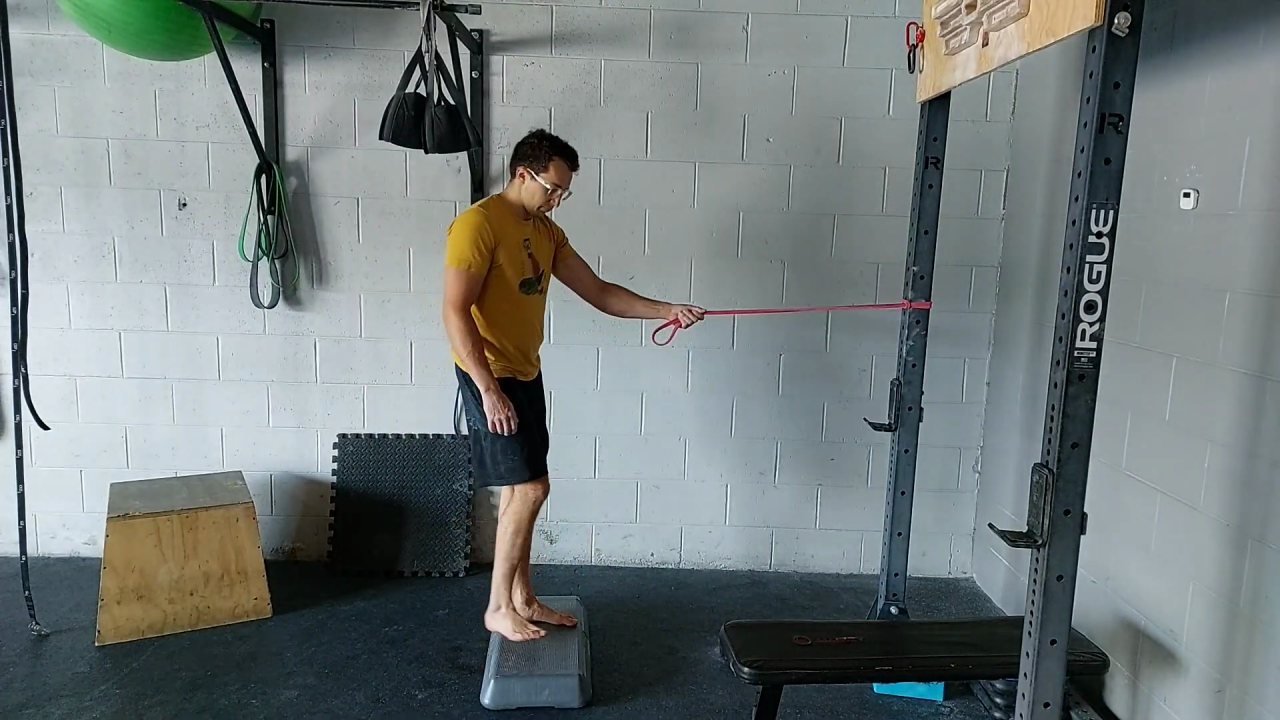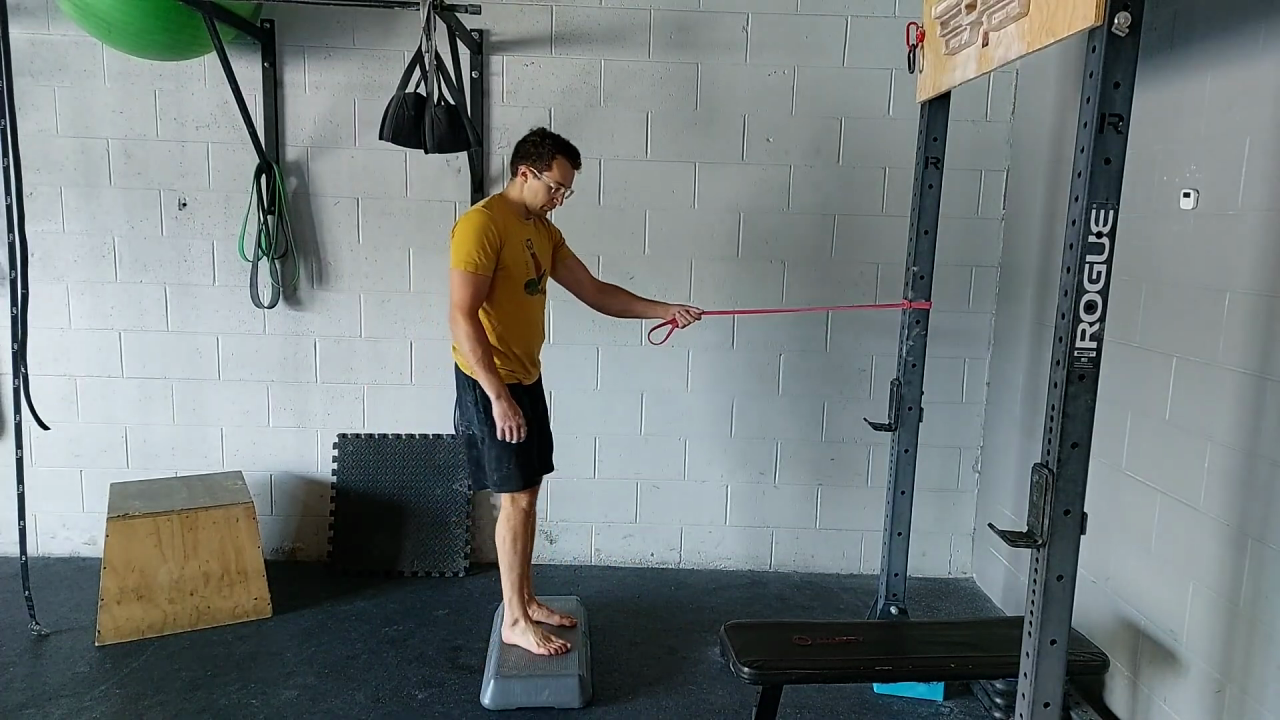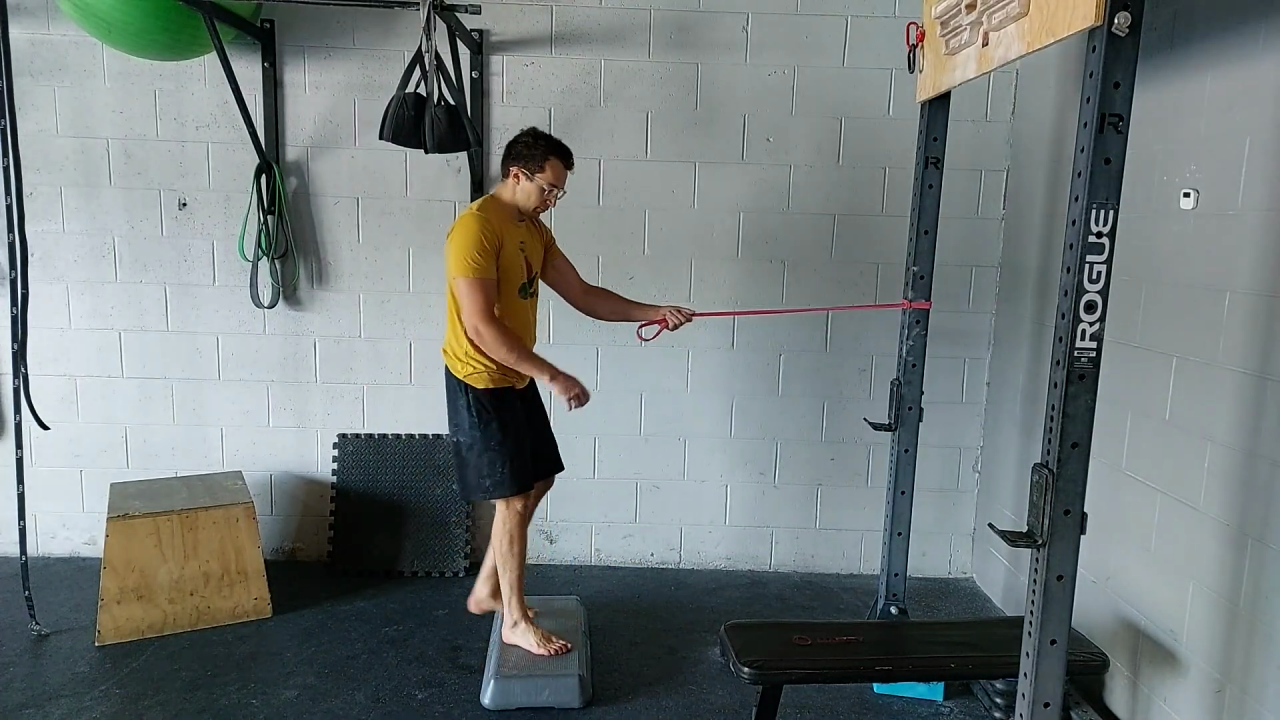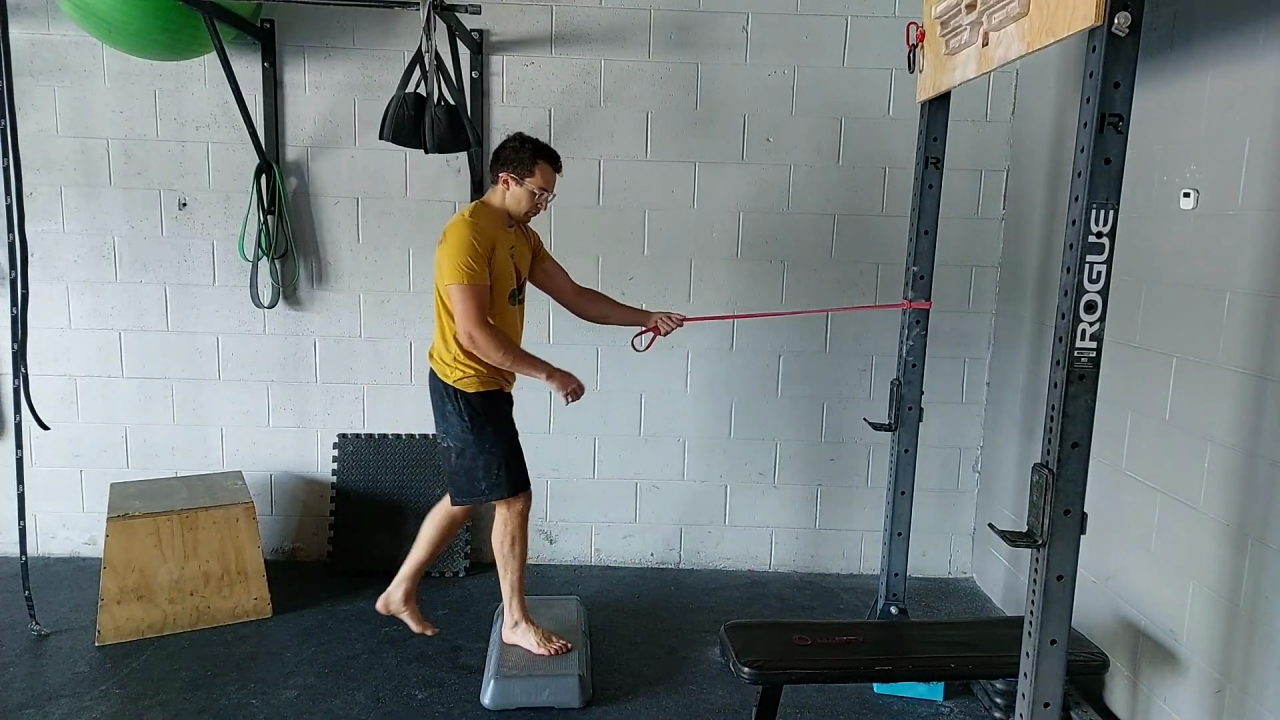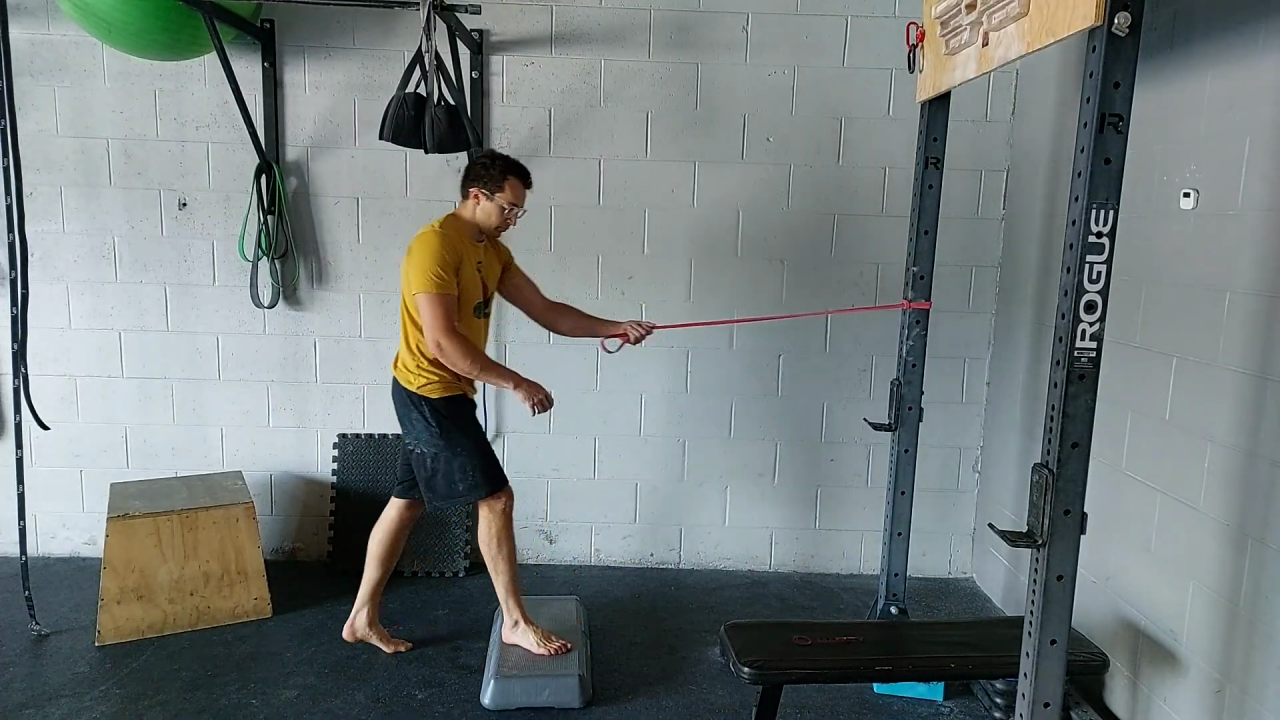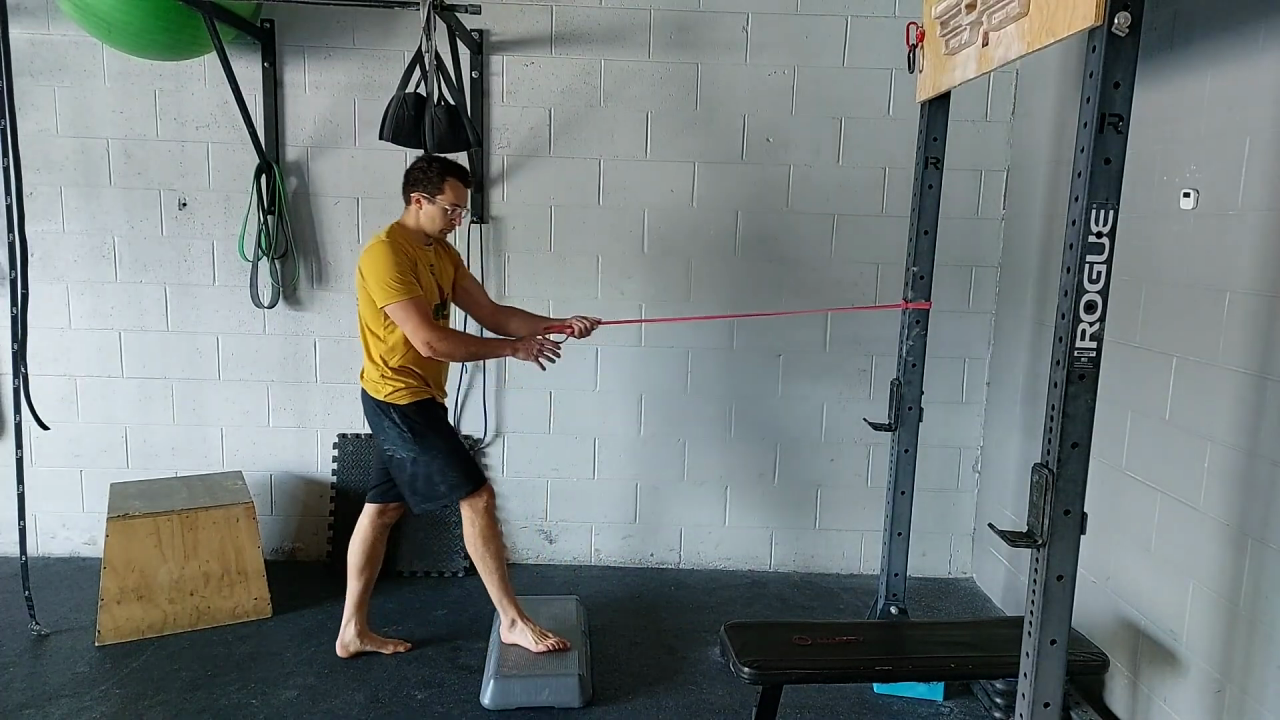
dt=0.3s
person 1, frame 1
left shoulder: (546, 231)
right shoulder: (477, 224)
left elbow: (598, 291)
right elbow: (455, 313)
left wrist: (665, 310)
right wrist: (489, 388)
left hip: (526, 375)
right hip: (490, 378)
left knee: (520, 489)
right knee: (530, 487)
left ankle: (522, 599)
right ankle: (498, 607)
person 1, frame 2
left shoulder: (543, 230)
right shoulder: (481, 224)
left elbow: (594, 291)
right elbow: (463, 317)
left wrist: (663, 310)
right wrist: (498, 396)
left hip: (525, 376)
right hip: (490, 382)
left knee: (523, 492)
right knee: (518, 497)
left ankle: (524, 599)
right ankle: (514, 620)
person 1, frame 3
left shoulder: (533, 230)
right shoulder: (476, 228)
left elbow: (582, 295)
right elbow: (480, 327)
left wrist: (653, 312)
right wrist: (553, 375)
left hip: (514, 381)
right hip: (481, 384)
left knee: (534, 484)
right knee: (513, 498)
left ankle: (488, 587)
right ankle: (515, 620)
person 1, frame 4
left shoulder: (522, 236)
right shoulder: (467, 234)
left elbow: (574, 296)
right elbow: (473, 333)
left wrist: (644, 317)
right wrist: (548, 374)
left hip: (488, 386)
right hip: (465, 387)
left knee: (467, 497)
right knee: (512, 498)
left ankle: (401, 591)
right ankle: (515, 620)
person 1, frame 5
left shoulder: (492, 250)
right shoulder: (435, 245)
left elbow: (546, 311)
right elbow: (442, 342)
left wrist: (614, 327)
right wrist: (515, 383)
left hip: (440, 396)
right hip: (430, 395)
left knee: (406, 503)
right knee: (496, 499)
left ankle: (363, 617)
right ankle: (516, 622)
person 1, frame 6
left shoulder: (442, 253)
right shoulder: (386, 255)
left elbow: (492, 314)
right elbow: (429, 341)
left wrist: (557, 324)
right wrist: (515, 348)
left hip: (410, 401)
right hip: (400, 401)
left knee: (381, 510)
right knee: (477, 498)
left ankle: (353, 629)
right ankle: (511, 620)
